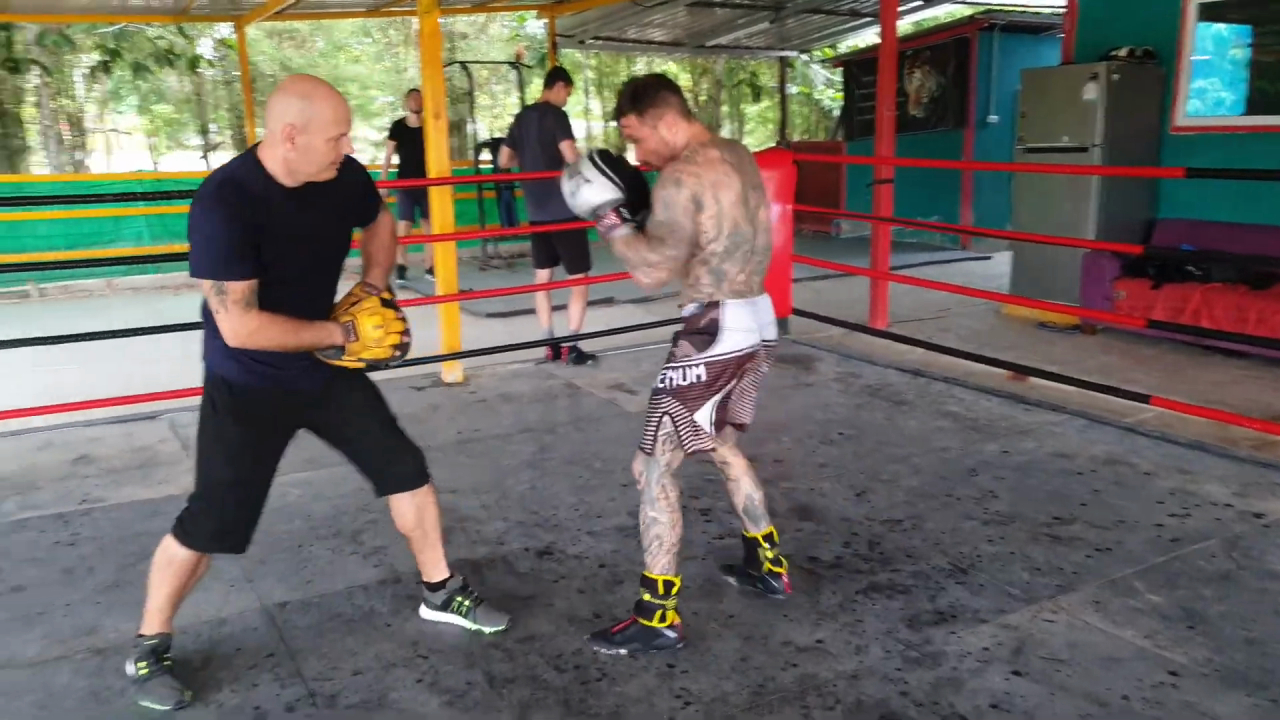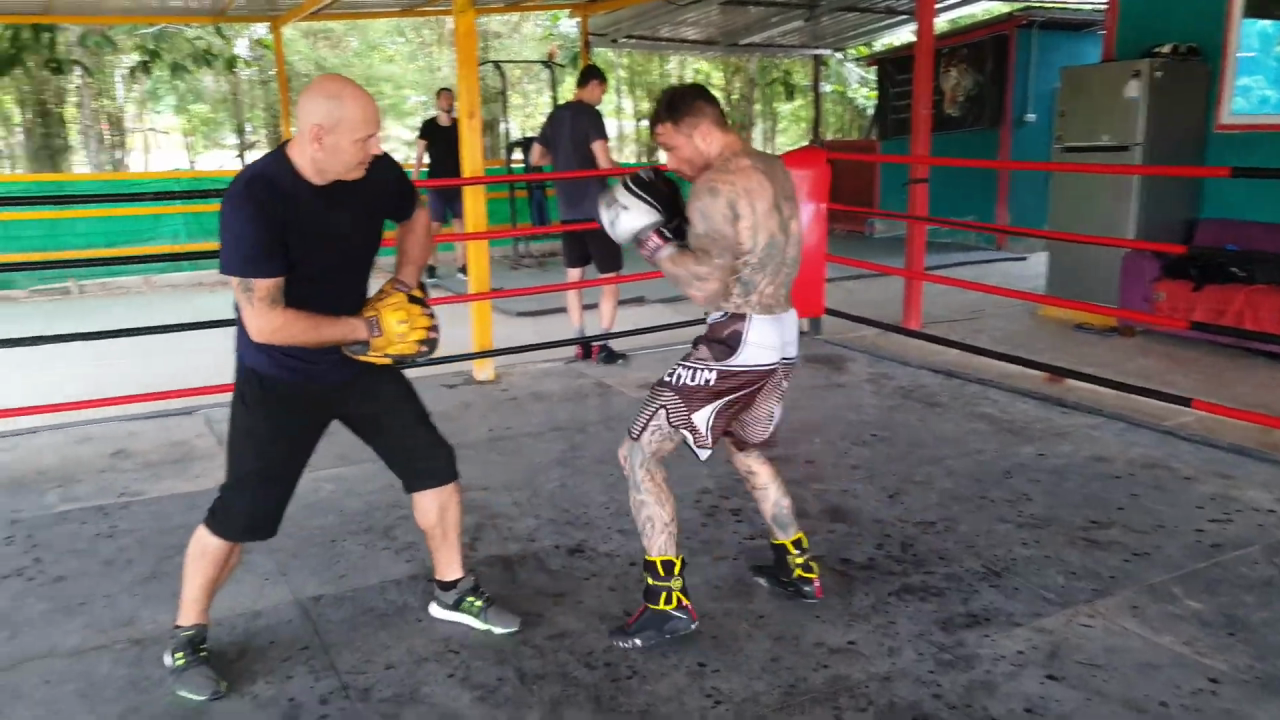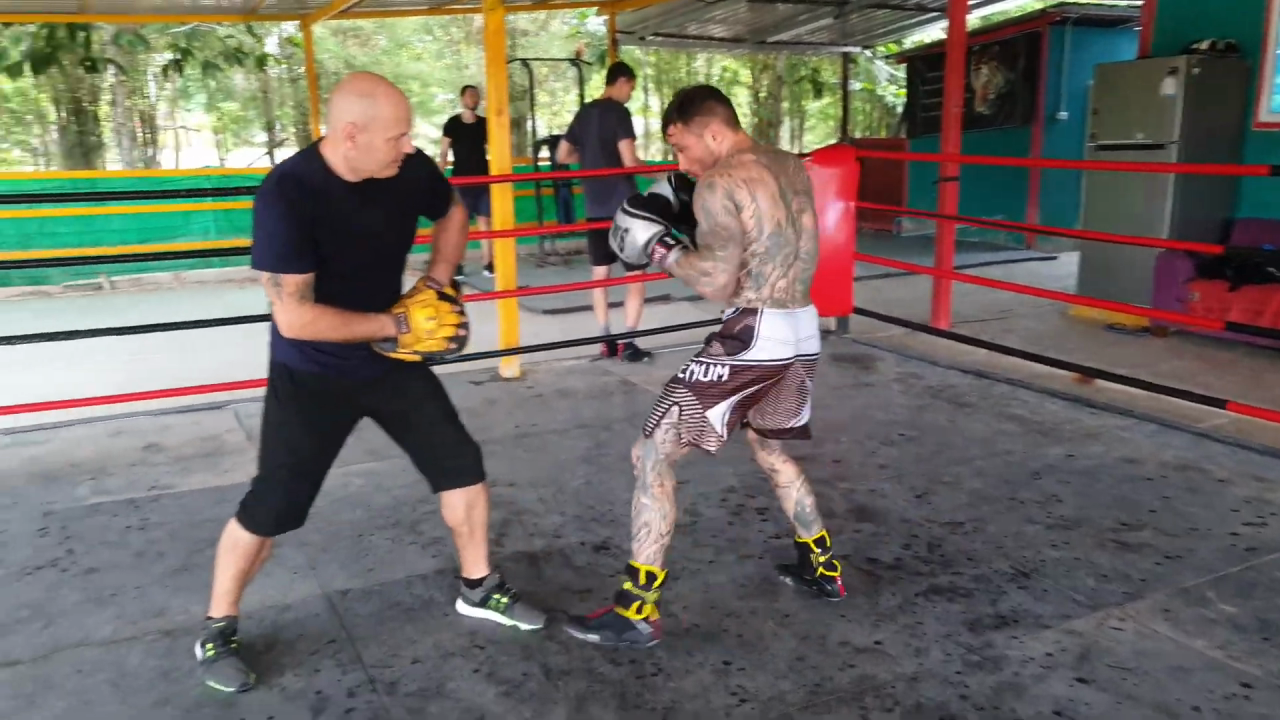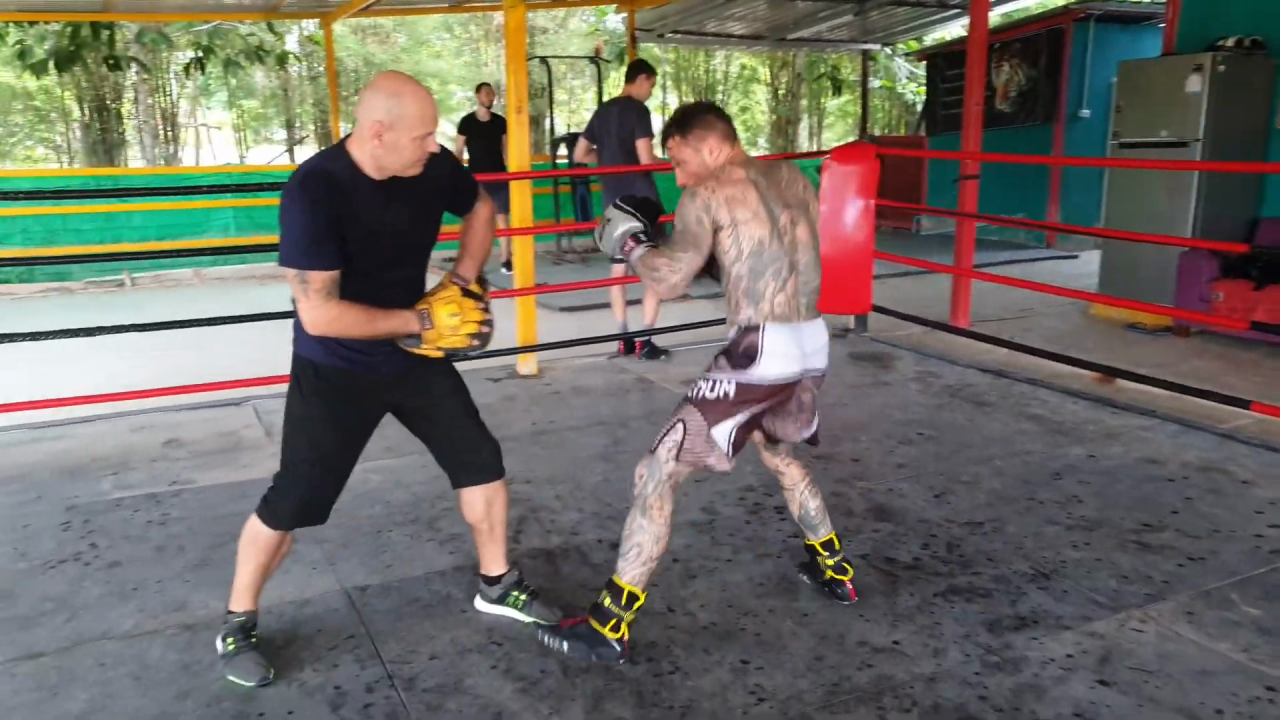
dt=0.1s
person 1, frame 1
left shoulder: (342, 177)
right shoulder: (224, 201)
left elbow: (380, 221)
right elbow: (240, 327)
left wrist: (371, 292)
right wrist: (343, 332)
left hip: (327, 367)
right hip: (247, 382)
left knee: (405, 467)
right knee: (209, 520)
left ankle: (441, 589)
right ankle: (149, 648)
person 1, frame 2
left shoulder: (374, 173)
right shoulder: (253, 199)
left elbow: (417, 217)
right elbow: (266, 323)
left wrist: (402, 289)
right wrist: (368, 328)
left hip: (358, 362)
right hip: (279, 375)
left knee: (433, 463)
right knee: (240, 511)
left ankle: (453, 590)
right ankle: (186, 638)
person 1, frame 3
left shoulder: (408, 170)
right shoulder: (287, 195)
left elbow: (453, 214)
right elbow: (295, 319)
left wrist: (436, 287)
right wrist: (395, 326)
left hip: (389, 357)
right hip: (310, 371)
left knee: (461, 463)
right knee: (271, 504)
left ankle: (479, 587)
right ankle: (217, 630)
person 1, frame 4
left shoulder: (432, 167)
right shoulder: (314, 192)
left elbow: (480, 209)
right elbow: (319, 315)
left wrist: (461, 284)
right wrist: (421, 321)
left hip: (413, 353)
right hip: (334, 366)
left knee: (481, 460)
right knee: (292, 499)
left ankle: (497, 584)
right ankle: (237, 624)
person 2, frame 1
left shoulder: (681, 176)
right shoulder: (739, 156)
left elbow: (655, 272)
left wrist: (605, 209)
right wrist: (638, 211)
left hip: (715, 330)
right hip: (755, 320)
left knee: (653, 467)
right knee: (721, 444)
left ankle: (659, 617)
right ankle: (768, 564)
person 2, frame 2
left shoulder: (715, 186)
right shoulder: (774, 169)
left elbow: (705, 283)
left wrist: (647, 234)
right wrist: (676, 227)
left hip: (735, 343)
right hip: (779, 335)
left knee: (637, 454)
right knee: (746, 453)
left ankle: (667, 601)
right ankle: (800, 568)
person 2, frame 3
left shoulder: (722, 182)
right shoulder: (791, 167)
left elbow: (716, 280)
left wrist: (653, 242)
right wrist: (703, 243)
left hip: (753, 338)
right hip: (803, 332)
left knee: (653, 454)
right knee: (770, 449)
left ankle: (633, 609)
right ankle: (822, 568)
person 2, frame 4
left shoulder: (707, 196)
right shoulder: (792, 177)
left elbow: (669, 278)
left wrist: (628, 238)
left hip: (757, 354)
right hip: (810, 344)
left knee: (655, 475)
right knee: (779, 455)
left ankle: (608, 626)
right ankle: (834, 572)
person 3, frame 1
left shoulder: (522, 117)
right shoulder: (556, 116)
left elbow: (505, 160)
right elbow: (573, 161)
left hip: (536, 210)
right hip: (564, 208)
left knee: (543, 276)
right knee: (578, 277)
left ankle: (550, 344)
right ankle: (571, 347)
person 3, frame 2
left shoulder: (555, 116)
right shoulder: (590, 115)
left elbow: (536, 157)
right elbow: (605, 163)
left hip: (568, 209)
right hip: (596, 207)
left knee: (574, 275)
right knee: (609, 276)
left ankle: (581, 343)
right ankle: (601, 346)
person 3, frame 3
left shoulder: (584, 113)
right shoulder: (618, 112)
left elbow: (563, 156)
right elbow: (630, 162)
left hip: (595, 206)
right hip: (623, 205)
left knee: (600, 272)
right knee: (636, 274)
left ankle: (607, 341)
right ankle: (627, 344)
person 3, frame 4
left shoulder: (603, 111)
right shoulder: (637, 110)
left elbow: (580, 155)
right elbow: (646, 161)
left hip: (614, 204)
left knee: (618, 270)
left ankle: (624, 339)
right ankle: (644, 342)
person 4, frame 1
right shoulder: (397, 127)
right elbow: (388, 156)
right hip: (405, 182)
left knee: (428, 223)
right knee: (404, 224)
left ankle: (429, 266)
right ankle: (401, 264)
person 4, frame 2
left shoulder: (460, 126)
right shoulder: (428, 126)
right elbow: (420, 155)
right wrist: (415, 182)
left hip: (457, 180)
right hip: (437, 181)
left knee: (459, 223)
right knee: (435, 224)
left ankle: (461, 265)
right ankle: (430, 265)
person 4, frame 3
left shoulder: (484, 123)
right shoulder: (452, 123)
right elbow: (444, 153)
left hip: (482, 178)
right hip: (461, 179)
left knee: (484, 220)
left ankle: (488, 263)
right ankle: (457, 263)
person 4, frame 4
left shoulder: (499, 121)
right shoulder: (467, 122)
left elbow: (505, 148)
right elbow: (459, 151)
left hip: (499, 176)
left knee: (502, 217)
left ankle: (505, 260)
